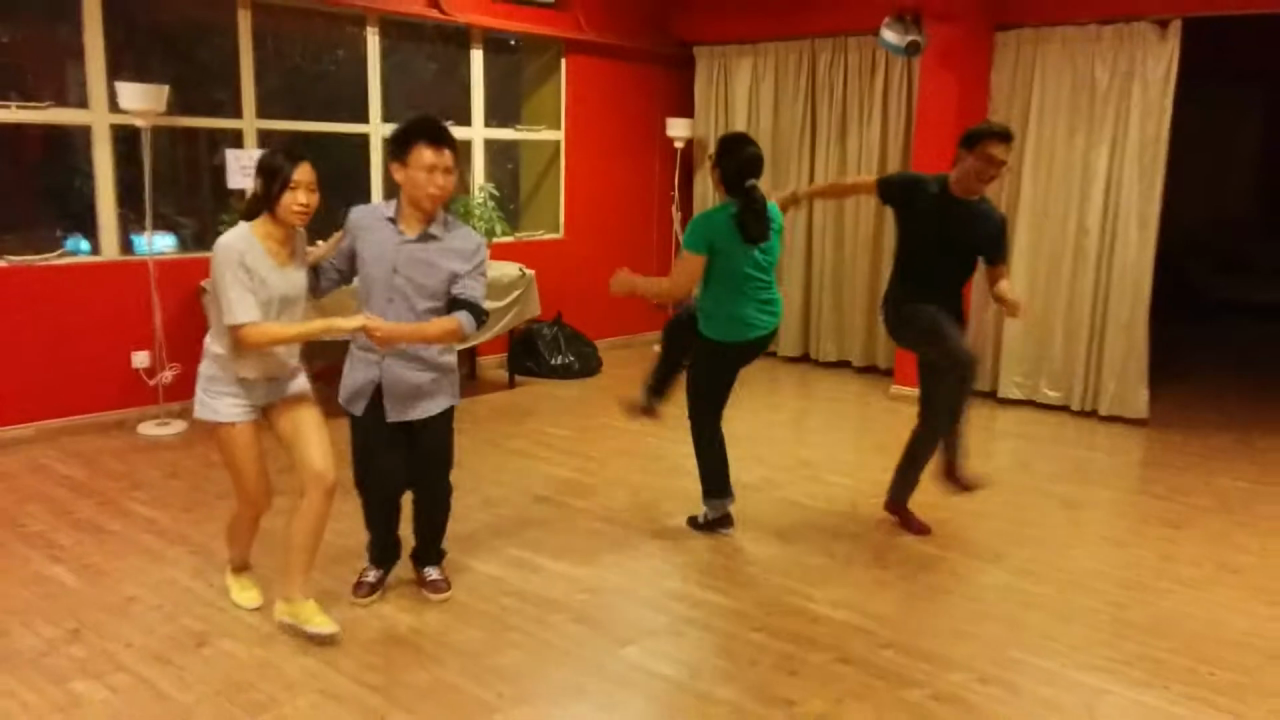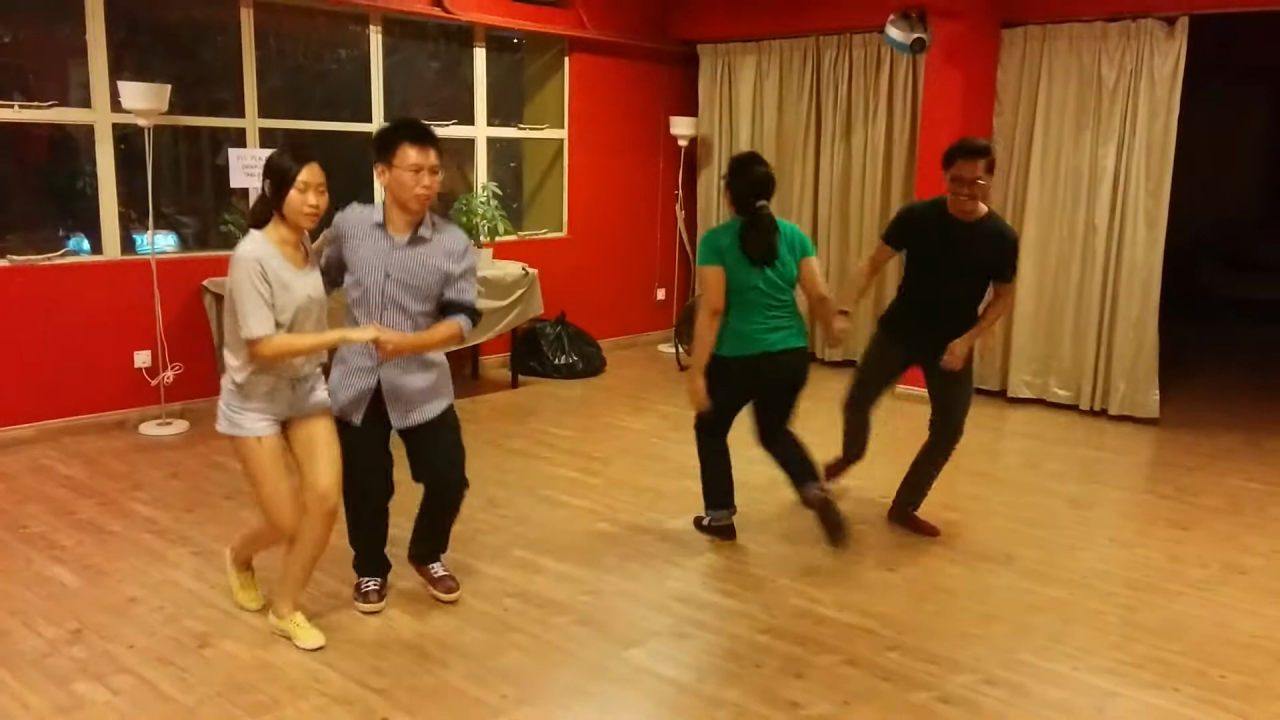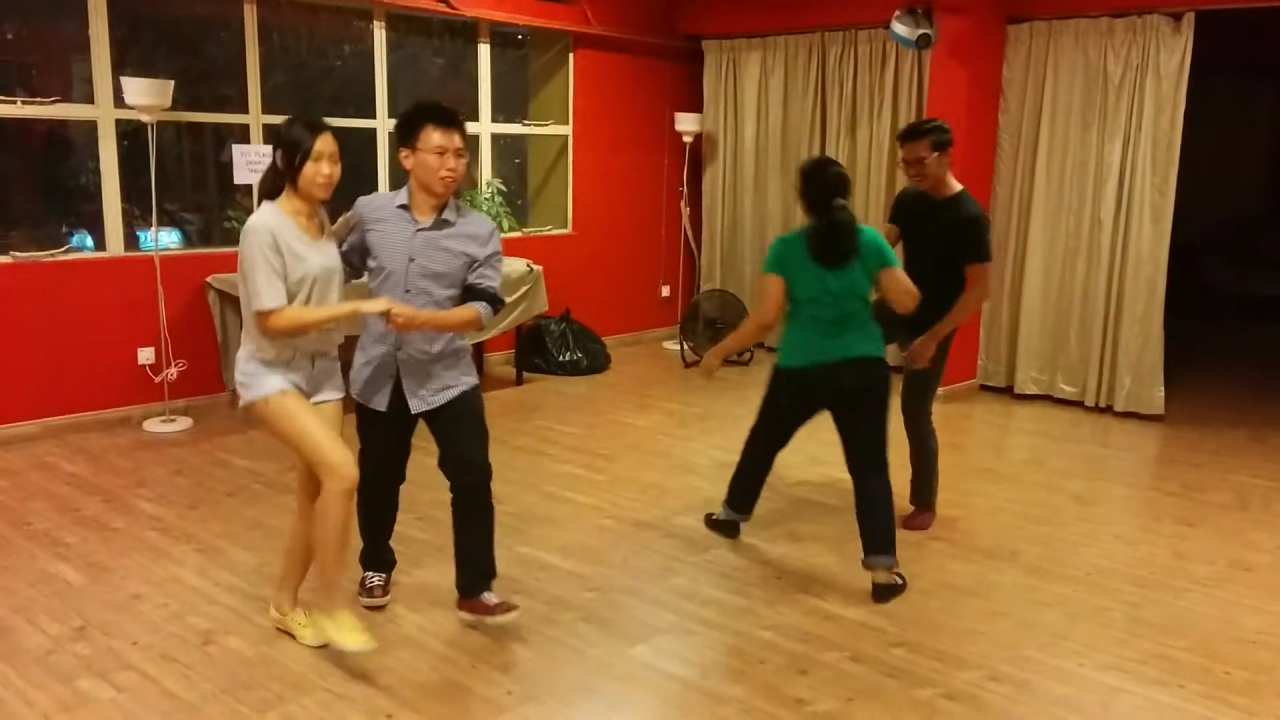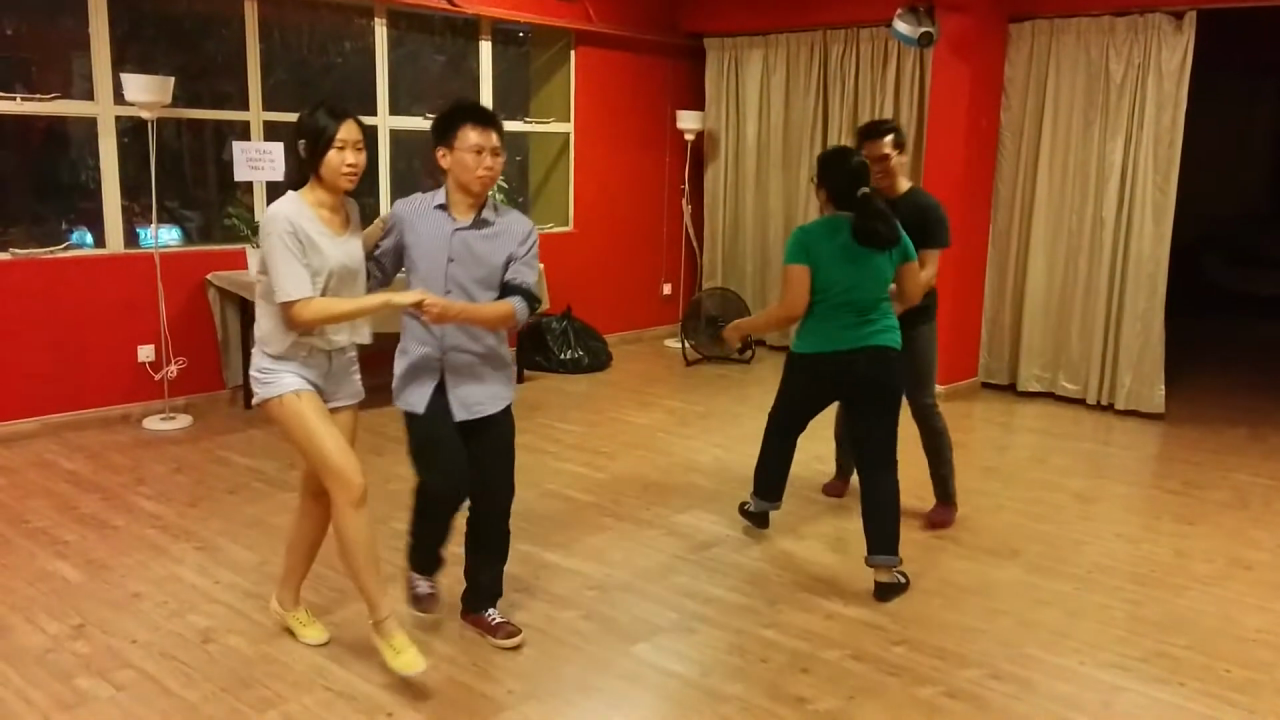
dt=0.3s
person 1, frame 1
left shoulder: (298, 239)
right shoulder: (233, 248)
right elbow: (248, 334)
right wrist: (333, 325)
left hip: (287, 376)
right hip: (231, 381)
left knee: (321, 478)
right knee: (256, 495)
left ankle: (294, 598)
right ankle: (238, 569)
person 1, frame 2
left shoulder: (307, 246)
right shoulder: (251, 256)
right elbow: (264, 347)
right wrist: (345, 336)
left hip: (307, 387)
right hip: (254, 397)
left knee: (325, 500)
right knee: (285, 522)
left ankle: (286, 609)
right ankle: (240, 558)
person 1, frame 3
left shoulder: (320, 219)
right shoulder: (263, 227)
right elbow: (273, 320)
right wrist: (357, 308)
left hip: (322, 366)
right hip: (270, 372)
left knee: (316, 489)
right knee: (343, 474)
left ankle: (285, 603)
right ankle: (335, 607)
person 1, frame 4
left shoulder: (350, 212)
right shoulder: (285, 217)
right elbow: (302, 311)
right wrist: (389, 300)
left hip: (341, 364)
right hip: (286, 366)
left knee: (321, 491)
right knee: (350, 485)
left ankle: (287, 600)
right ankle: (385, 624)
person 2, frame 1
left shoulder: (466, 244)
right shoulder: (361, 223)
left elbow: (468, 318)
right elbow: (330, 277)
left wrist: (403, 333)
left hip: (429, 384)
right hip: (368, 380)
left knee: (431, 480)
right knee: (377, 478)
left ankle: (428, 558)
right ankle: (382, 558)
person 2, frame 2
left shoulder: (455, 245)
right shoulder: (348, 225)
left elbow: (462, 318)
right elbow: (323, 278)
left wrist: (410, 344)
left hip: (423, 385)
right hip: (359, 384)
left knee: (448, 479)
right knee: (367, 488)
left ankle: (428, 554)
right ankle: (371, 570)
person 2, frame 3
left shoulder: (479, 231)
right shoulder: (370, 213)
left elbow: (485, 306)
right elbow: (343, 267)
left wrist: (425, 319)
left hip: (447, 373)
right hip: (381, 373)
left knee: (472, 474)
right knee: (379, 477)
left ankle: (476, 588)
right ankle: (375, 565)
person 2, frame 4
left shoulder: (518, 230)
right shoulder: (407, 215)
left elbow: (520, 308)
right elbow: (374, 274)
left wrist: (458, 312)
left hip: (486, 380)
right hip: (423, 376)
left knee: (495, 495)
right knee: (444, 484)
left ankle: (482, 602)
right ankle: (422, 565)
person 3, frame 1
left shoulder: (707, 224)
right shoulder: (771, 213)
left elbow: (677, 289)
left wrist: (631, 282)
left hip: (726, 337)
right hip: (765, 330)
left knee: (705, 417)
right knee: (684, 324)
left ankle: (718, 509)
person 3, frame 2
left shoulder: (716, 241)
right shoulder: (793, 236)
left elbow: (712, 308)
right elbow: (819, 296)
left wrist: (696, 371)
right wrist: (829, 328)
left hip: (736, 358)
right hip: (790, 355)
left knee: (710, 430)
right knee: (775, 432)
left ankle: (719, 516)
right ankle: (815, 492)
person 3, frame 3
left shoulder: (785, 248)
right shoulder: (870, 241)
left elbow: (765, 318)
right elbow: (906, 302)
left wrist: (719, 352)
left hip: (801, 370)
right hip: (862, 367)
left knee: (763, 443)
right knee: (869, 467)
left ankle: (731, 515)
right ankle: (882, 569)
person 3, frame 4
left shoulder: (807, 237)
right shoulder: (890, 231)
left elbow: (791, 309)
right elbow: (913, 294)
left wrist: (741, 327)
left hip: (816, 359)
right hip: (879, 358)
left knee: (782, 428)
right knee: (878, 463)
left ankle: (761, 504)
right ankle: (885, 569)
person 4, frame 1
left shoulder: (992, 222)
right shoulder: (915, 189)
left elbow: (997, 275)
right elbow: (854, 187)
left wrist: (1005, 294)
right wrist: (799, 196)
left hip: (947, 318)
right hip: (906, 308)
left knee: (939, 410)
right knee: (962, 358)
left ankle: (897, 499)
right ankle: (951, 461)
person 4, frame 2
left shoulder: (1001, 237)
right shoulder: (916, 216)
left elbow: (1003, 296)
right elbow: (874, 262)
left wrist: (967, 340)
right wrist: (845, 310)
left hip: (952, 342)
right hip: (900, 328)
left knee: (947, 430)
right knee: (858, 402)
left ankle: (904, 506)
right ankle: (850, 454)
person 4, frame 3
left shoulder: (969, 216)
right shoulder: (907, 200)
left elbow: (976, 288)
right elbow: (885, 246)
left wrist: (934, 339)
left hip: (935, 321)
right hip: (895, 305)
left knee: (915, 412)
left ankle: (924, 504)
person 4, frame 4
left shoulder: (926, 207)
left elbow: (928, 275)
left hip: (914, 316)
left knee: (922, 403)
left ankle: (946, 498)
right ankle: (842, 471)
